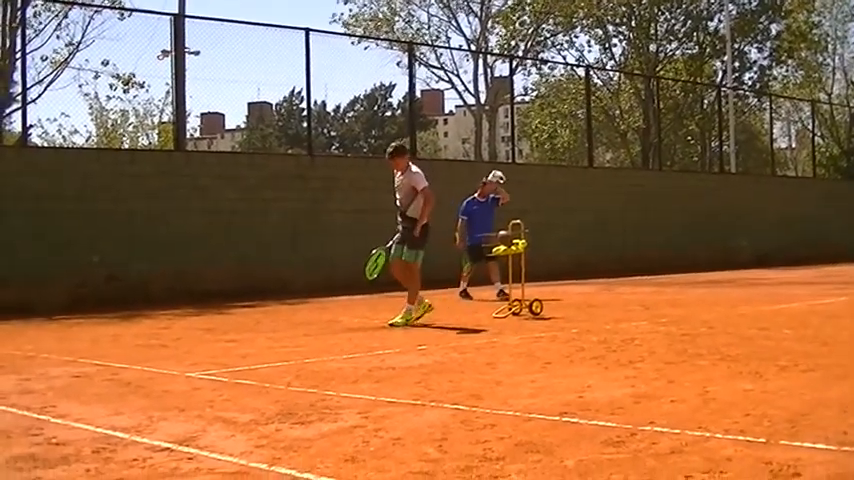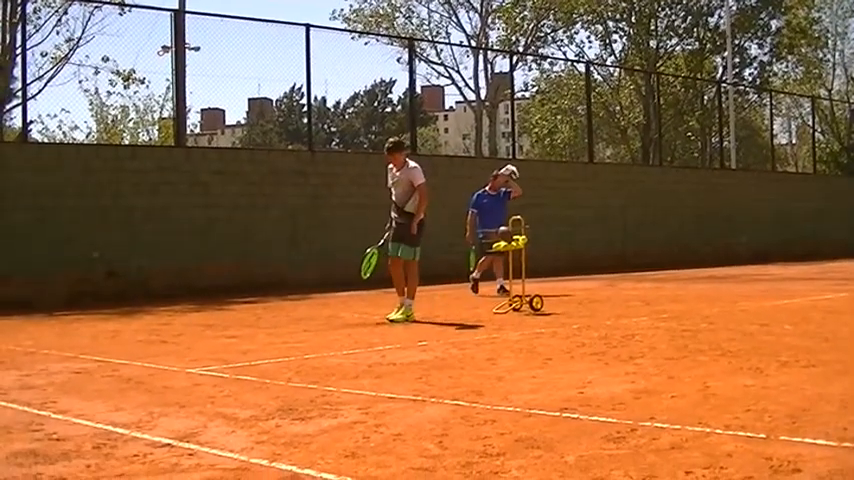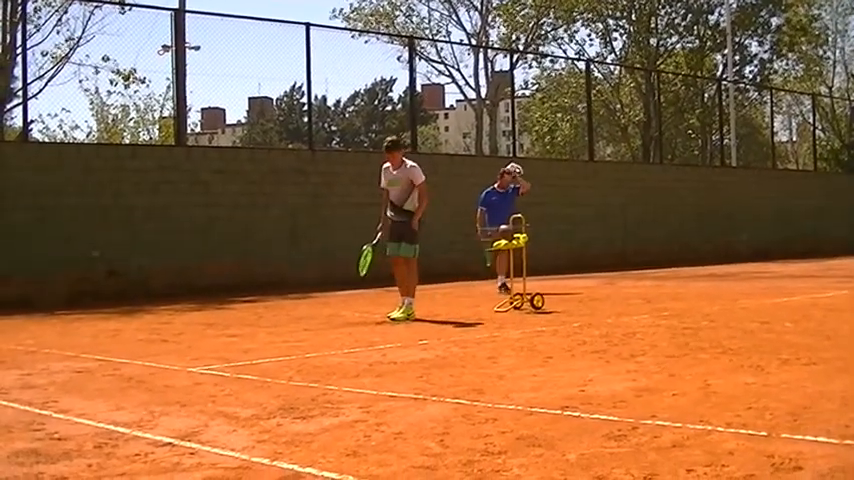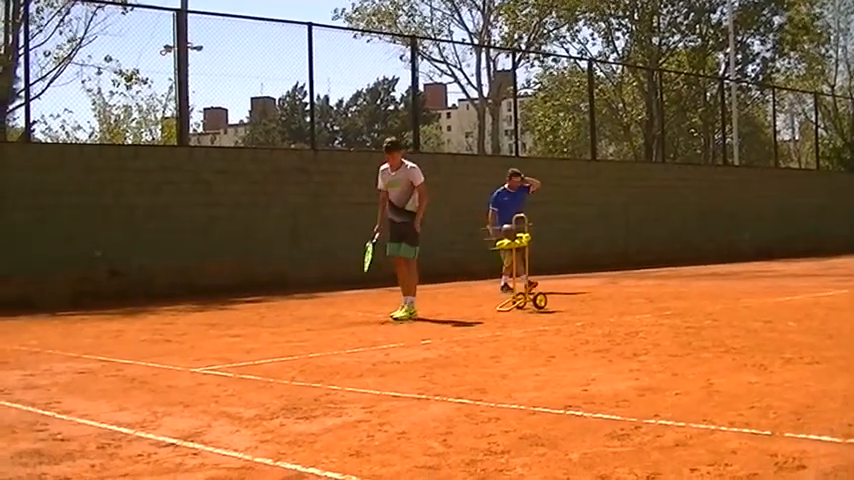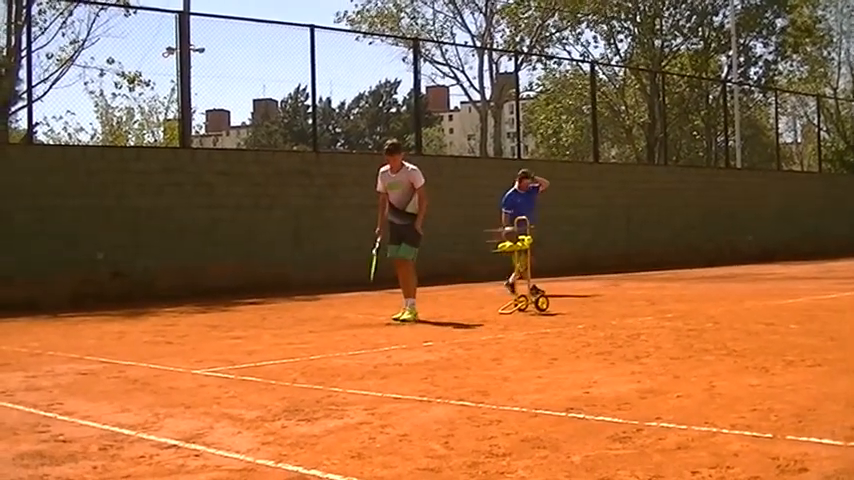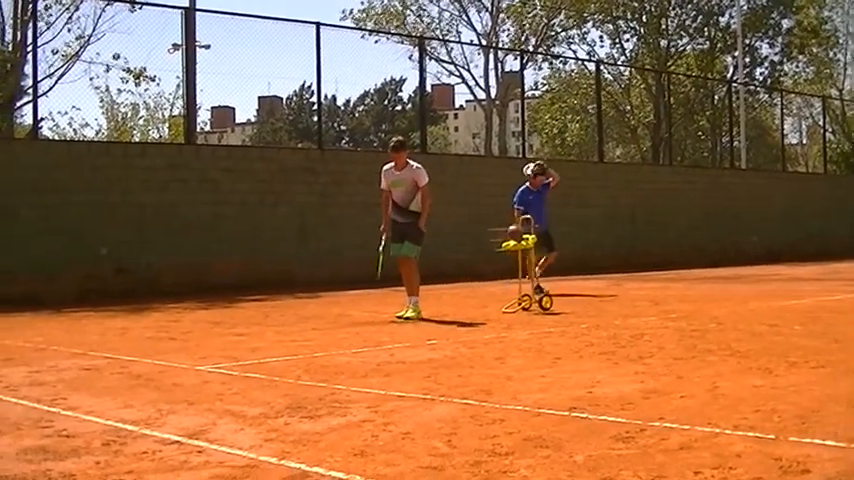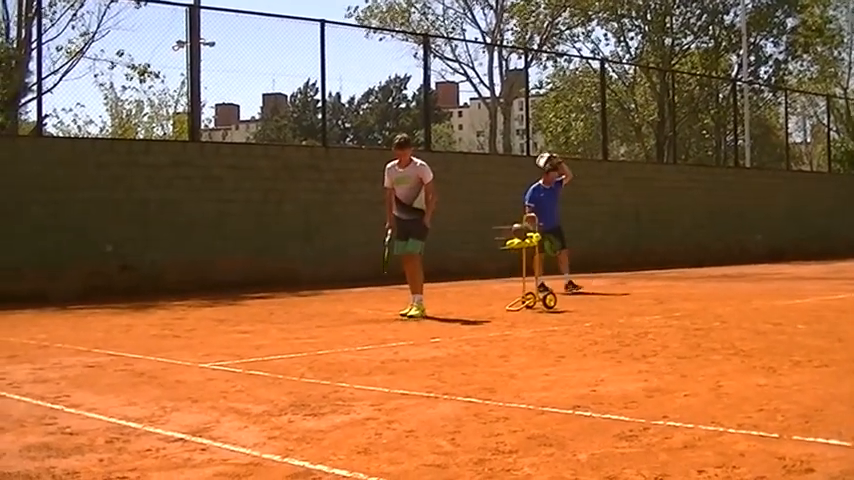
dt=0.2s
person 1, frame 1
left shoulder: (415, 174)
right shoulder: (398, 174)
left elbow: (429, 200)
left wrist: (418, 225)
left hip: (416, 228)
right hip: (404, 226)
left knee: (412, 269)
right knee: (395, 267)
left ankle: (409, 313)
right ankle: (421, 303)
person 1, frame 2
left shoulder: (413, 169)
right shoulder: (391, 170)
left elbow: (423, 197)
left wrist: (414, 221)
right wrist: (391, 221)
left hip: (412, 223)
right hip: (397, 223)
left knee: (410, 264)
right knee: (394, 264)
left ankle: (408, 309)
right ankle: (402, 304)
person 1, frame 3
left shoulder: (412, 168)
right shoulder: (385, 169)
left elbow: (424, 195)
left wrist: (415, 218)
right wrist: (383, 220)
left hip: (409, 221)
right hip: (394, 221)
left knee: (409, 262)
right knee: (396, 263)
left ankle: (409, 307)
right ankle: (403, 303)
person 1, frame 4
left shoulder: (412, 170)
right shoulder: (383, 171)
left elbow: (423, 196)
left wrist: (417, 220)
right wrist: (380, 222)
left hip: (410, 221)
right hip: (394, 222)
left knee: (409, 262)
right knee: (398, 263)
left ankle: (411, 306)
right ankle: (405, 303)
person 1, frame 5
left shoulder: (412, 172)
right shoulder: (383, 173)
left elbow: (423, 199)
left wrist: (418, 222)
right wrist: (380, 225)
left hip: (411, 223)
right hip: (394, 224)
left knee: (406, 264)
right knee: (399, 266)
left ankle: (412, 308)
right ankle: (407, 306)
person 1, frame 6
left shoulder: (417, 170)
right shoulder: (386, 171)
left elbow: (426, 197)
left wrist: (422, 221)
right wrist: (385, 222)
left hip: (414, 222)
right hip: (397, 222)
left knee: (409, 262)
right knee: (402, 264)
left ankle: (415, 306)
right ankle: (410, 304)
person 1, frame 7
left shoulder: (421, 167)
right shoulder: (390, 169)
left elbow: (432, 194)
left wrist: (427, 217)
right wrist: (389, 219)
left hip: (418, 219)
right hip: (400, 220)
left knee: (414, 259)
right knee: (406, 262)
left ankle: (419, 304)
right ankle: (414, 302)
person 2, frame 1
left shoulder: (491, 200)
right shoulder: (468, 203)
left elbow: (506, 198)
right elbow: (461, 222)
left wrist: (497, 188)
right wrist: (460, 239)
left hip: (488, 240)
right hip: (473, 241)
left knee: (493, 263)
right knee: (469, 265)
left ankle: (500, 290)
right ankle: (462, 289)
person 2, frame 2
left shoulder: (503, 194)
right shoulder: (479, 196)
left elbow: (519, 192)
right elbow: (472, 216)
left wrist: (509, 181)
right wrist: (469, 232)
left hip: (499, 233)
right hip: (485, 234)
left knee: (498, 258)
right knee: (489, 257)
left ankle: (500, 286)
right ankle: (475, 276)
person 2, frame 3
left shoulder: (512, 190)
right shoulder: (488, 194)
left elbow: (527, 187)
right elbow: (481, 213)
left wrist: (516, 177)
right wrist: (480, 229)
left hip: (508, 230)
right hip: (495, 231)
left knee: (504, 255)
right knee: (503, 253)
left ankle: (501, 282)
right ankle: (501, 281)
person 2, frame 4
left shoulder: (522, 190)
right shoulder: (499, 194)
left elbow: (537, 184)
right elbow: (492, 214)
left wrist: (524, 179)
right wrist: (493, 230)
right hip: (506, 231)
left knee: (512, 256)
right knee: (515, 255)
left ankle: (504, 283)
right ankle: (525, 281)
person 2, frame 5
left shoulder: (532, 190)
right shoulder: (510, 196)
left elbow: (546, 184)
right elbow: (505, 217)
left wrist: (533, 178)
left hip: (530, 232)
right hip: (518, 233)
left ankle: (511, 281)
right ankle: (530, 286)
person 2, frame 6
left shoulder: (543, 188)
right shoulder: (522, 193)
left elbow: (556, 178)
right elbow: (517, 214)
left wrist: (545, 168)
left hip: (543, 229)
left knee: (552, 254)
left ankle: (535, 274)
right ankle: (535, 284)
person 2, frame 7
left shoulder: (556, 185)
right shoulder: (534, 190)
left elbow: (569, 175)
right elbow: (528, 210)
left wrist: (559, 163)
left hip: (555, 227)
right hip: (540, 229)
left knee: (563, 252)
right knee: (539, 255)
left ankle: (568, 283)
right ankle: (540, 283)
